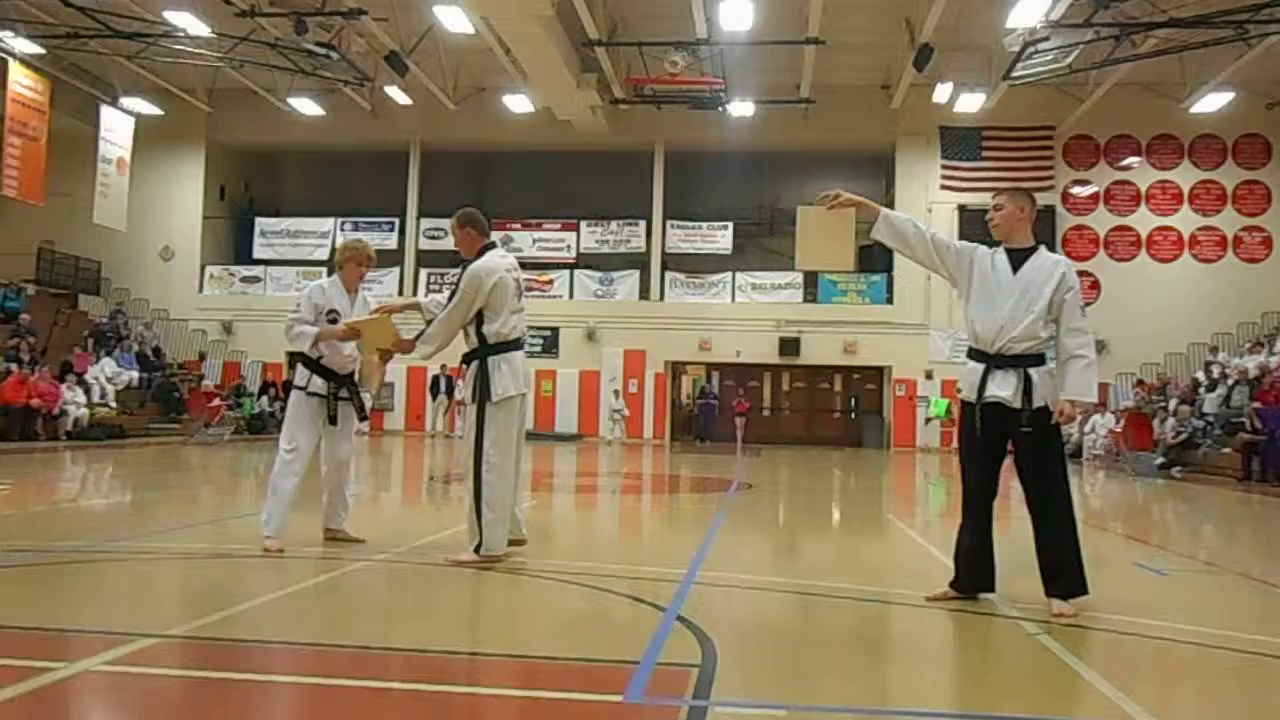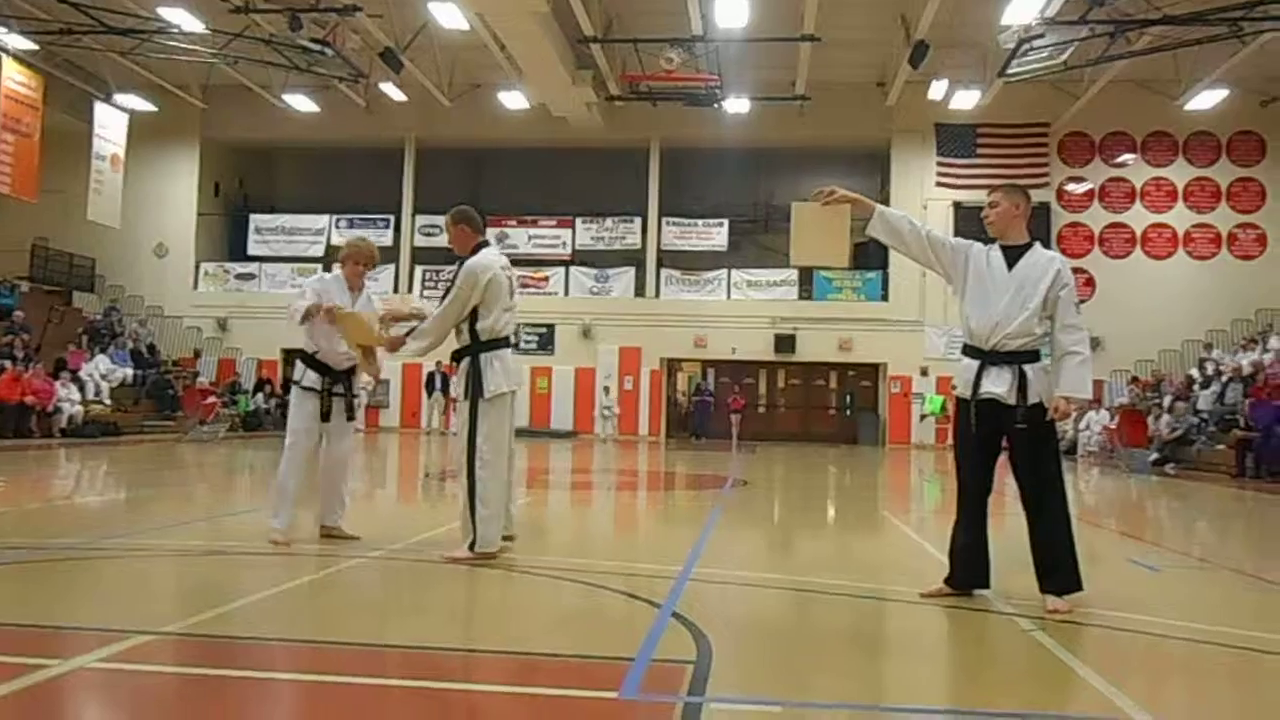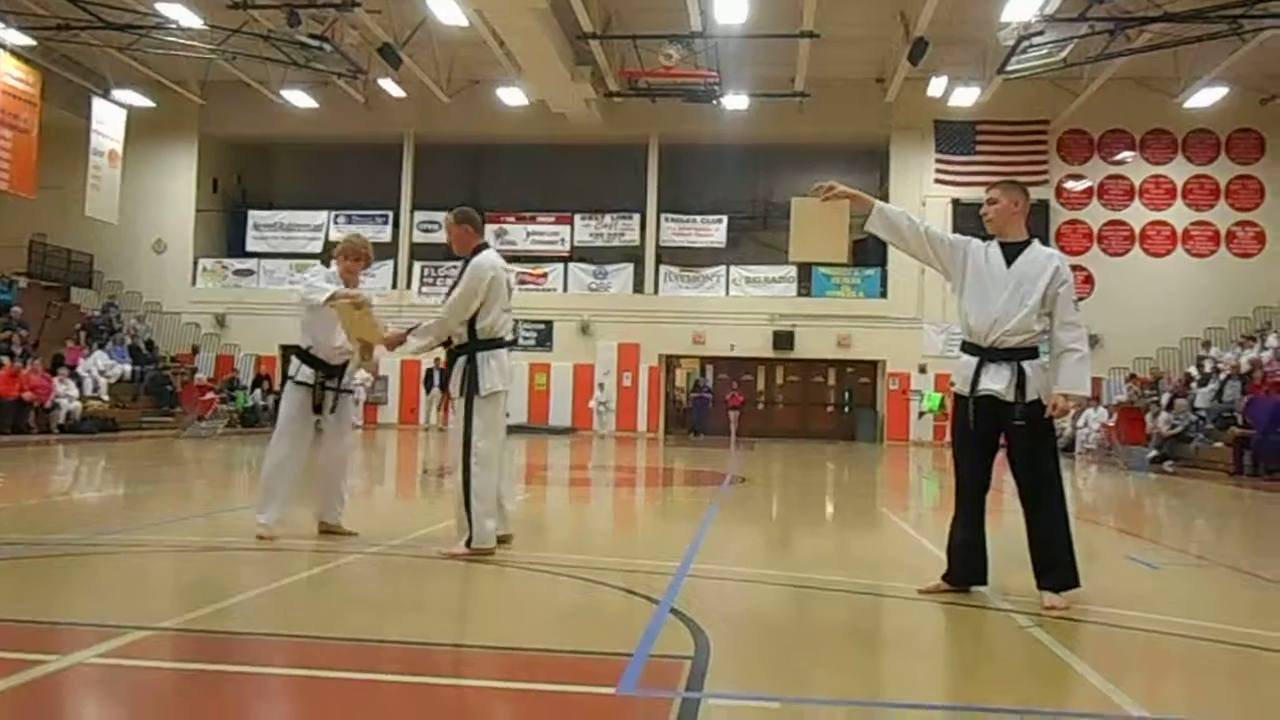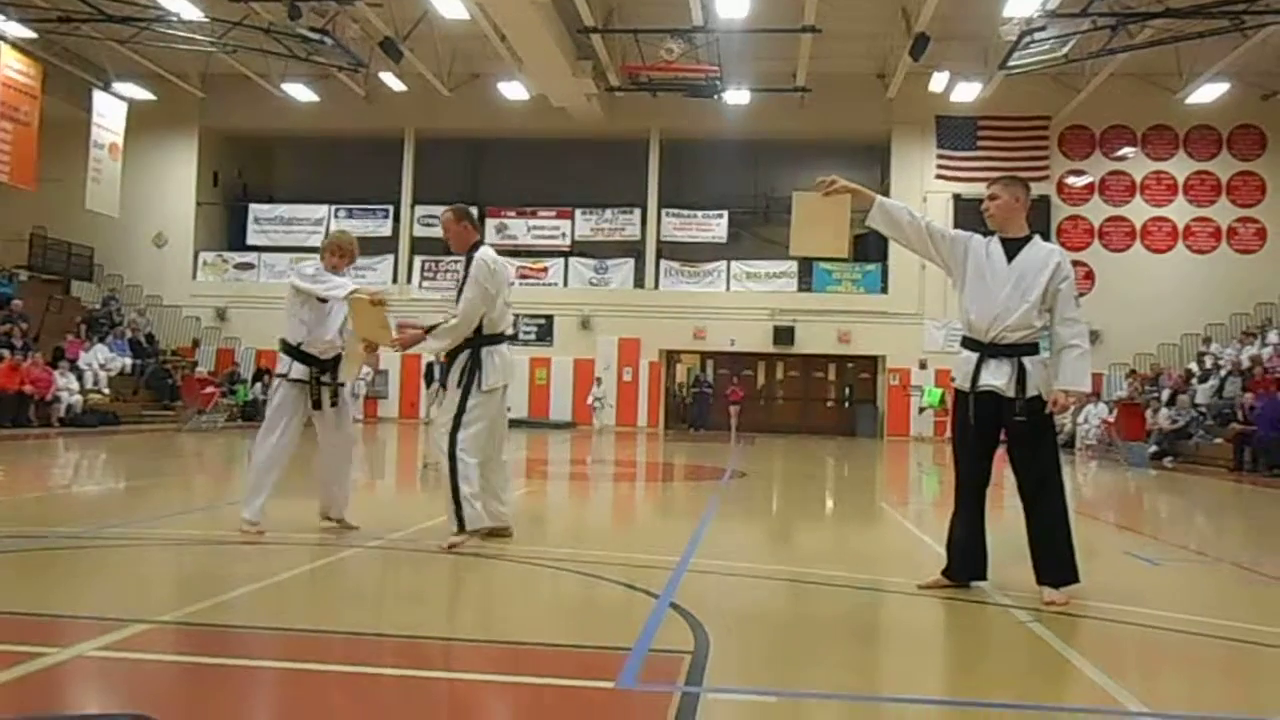
dt=0.2s
person 1, frame 1
left shoulder: (1057, 270)
right shoulder: (973, 260)
left elbow: (1075, 337)
right elbow: (918, 238)
left wrist: (1071, 395)
right wrist: (861, 205)
left hip: (1032, 388)
right hip: (981, 386)
left knee: (1047, 494)
right knee: (976, 491)
left ankle: (1061, 589)
right ankle: (969, 579)
person 1, frame 2
left shoulder: (1053, 266)
right shoulder: (969, 257)
left elbow: (1070, 334)
right elbow: (913, 235)
left wrist: (1066, 392)
right wrist: (856, 201)
left hip: (1027, 385)
right hip: (977, 383)
left knee: (1042, 490)
right knee: (971, 488)
left ankle: (1055, 585)
right ankle: (964, 576)
person 1, frame 3
left shoulder: (1051, 263)
right shoulder: (967, 254)
left elbow: (1068, 330)
right elbow: (912, 231)
left wrist: (1065, 389)
right wrist: (854, 197)
left hip: (1025, 382)
right hip: (975, 379)
left knee: (1039, 488)
right knee: (969, 485)
left ankle: (1052, 582)
right ankle: (962, 573)
person 1, frame 4
left shoulder: (1052, 259)
right shoulder: (968, 249)
left elbow: (1069, 327)
right elbow: (912, 226)
left wrist: (1066, 385)
right wrist: (856, 191)
left hip: (1026, 378)
right hip: (975, 375)
left knee: (1039, 483)
right knee: (969, 480)
left ankle: (1052, 577)
right ankle: (961, 568)
person 2, frame 1
left shoulder: (480, 270)
right shoulder: (506, 262)
left elbow: (451, 320)
right elbow: (452, 304)
left wrist: (413, 344)
right wrist: (407, 304)
left hip: (493, 370)
right hip: (512, 365)
left knee: (487, 458)
right knee: (505, 456)
left ankle: (489, 544)
right ankle: (510, 529)
person 2, frame 2
left shoulder: (475, 266)
right shoulder: (498, 261)
left elbow: (446, 317)
right elbow: (460, 314)
left wrist: (405, 339)
left hip: (484, 368)
right hip: (499, 363)
left knee: (480, 455)
right knee: (497, 452)
left ankle: (483, 541)
right ankle: (502, 525)
person 2, frame 3
left shoulder: (478, 265)
right shoulder: (495, 264)
left elbow: (451, 318)
left wrist: (407, 336)
right wrist: (419, 334)
left hip: (478, 367)
right hip: (489, 363)
left knee: (473, 452)
right knee: (489, 450)
left ankle: (478, 536)
right ankle: (498, 526)
person 2, frame 4
left shoulder: (479, 262)
right shoulder: (485, 260)
left elbow: (465, 321)
left wrist: (422, 338)
right wrist: (427, 329)
left hip: (479, 362)
right hip: (488, 360)
left knee: (454, 439)
right knee: (489, 445)
left ankle: (469, 520)
right ankle: (498, 519)
person 3, frame 1
left shoulder: (363, 302)
right shoulder: (318, 291)
right elbow: (294, 331)
right wrist: (330, 334)
left hip: (344, 387)
right hip: (312, 382)
left knee: (340, 459)
right knee: (294, 453)
left ankle: (333, 524)
right ankle: (272, 531)
person 3, frame 2
left shoulder: (366, 301)
right shoulder: (320, 284)
left elbow: (368, 343)
right elbow: (297, 308)
left wrist: (370, 353)
right wrist: (318, 308)
left hip: (344, 382)
right hip: (312, 377)
left knee: (338, 455)
right knee: (298, 450)
left ankle: (329, 521)
right ankle: (281, 523)
person 3, frame 3
left shoulder: (360, 296)
right shoulder: (319, 276)
right elbow: (315, 290)
right wrist: (344, 294)
left hip: (339, 378)
right hip: (307, 373)
left knee: (338, 451)
right knee: (287, 447)
left ankle: (328, 518)
right ankle: (266, 517)
person 3, frame 4
left shoulder: (346, 292)
right shoulder: (304, 273)
left elbow: (351, 332)
right elbow: (327, 285)
left wrist: (367, 344)
right wrist: (363, 293)
left hip: (328, 373)
right hip: (296, 369)
left knee: (340, 440)
right knee: (275, 442)
left ankle: (332, 507)
right ankle: (251, 514)
